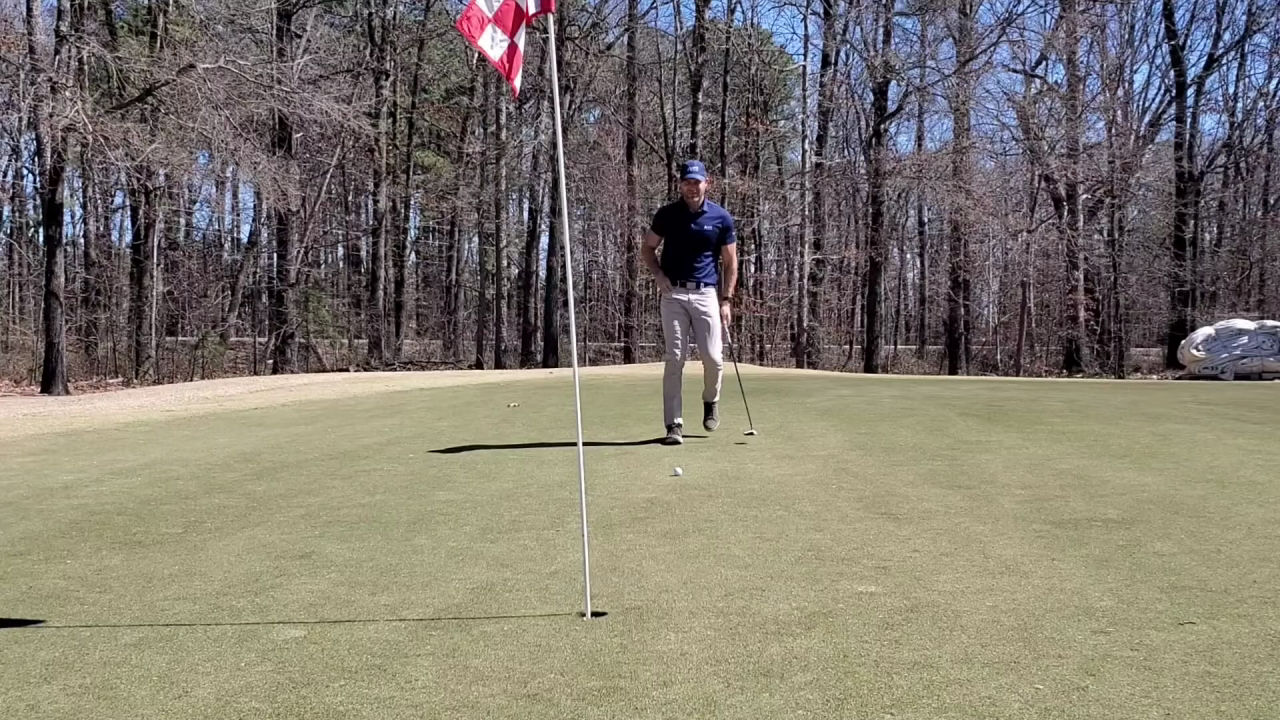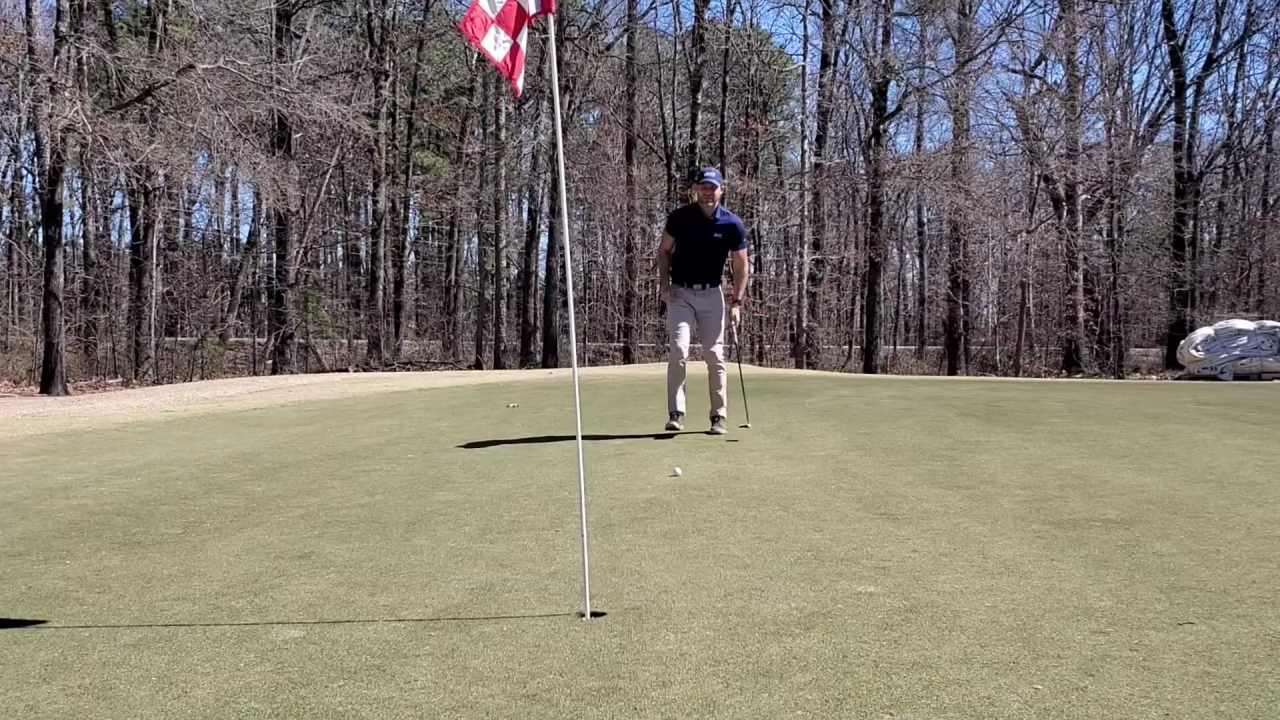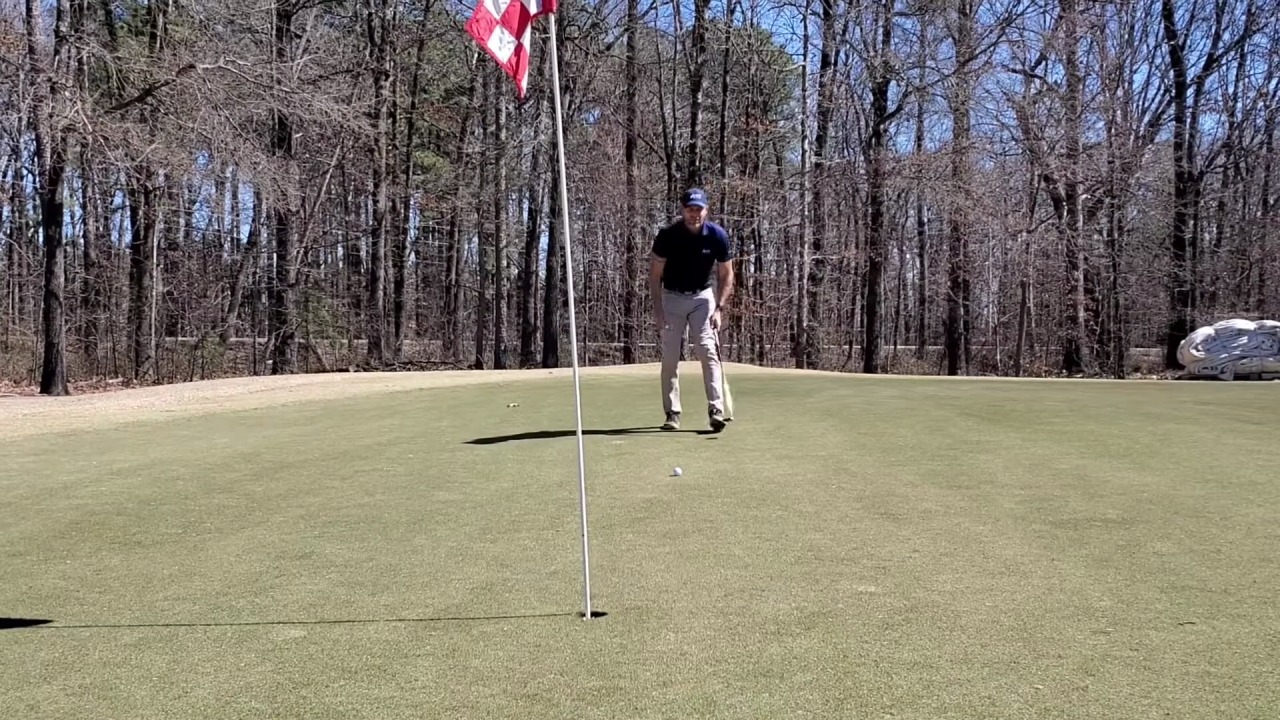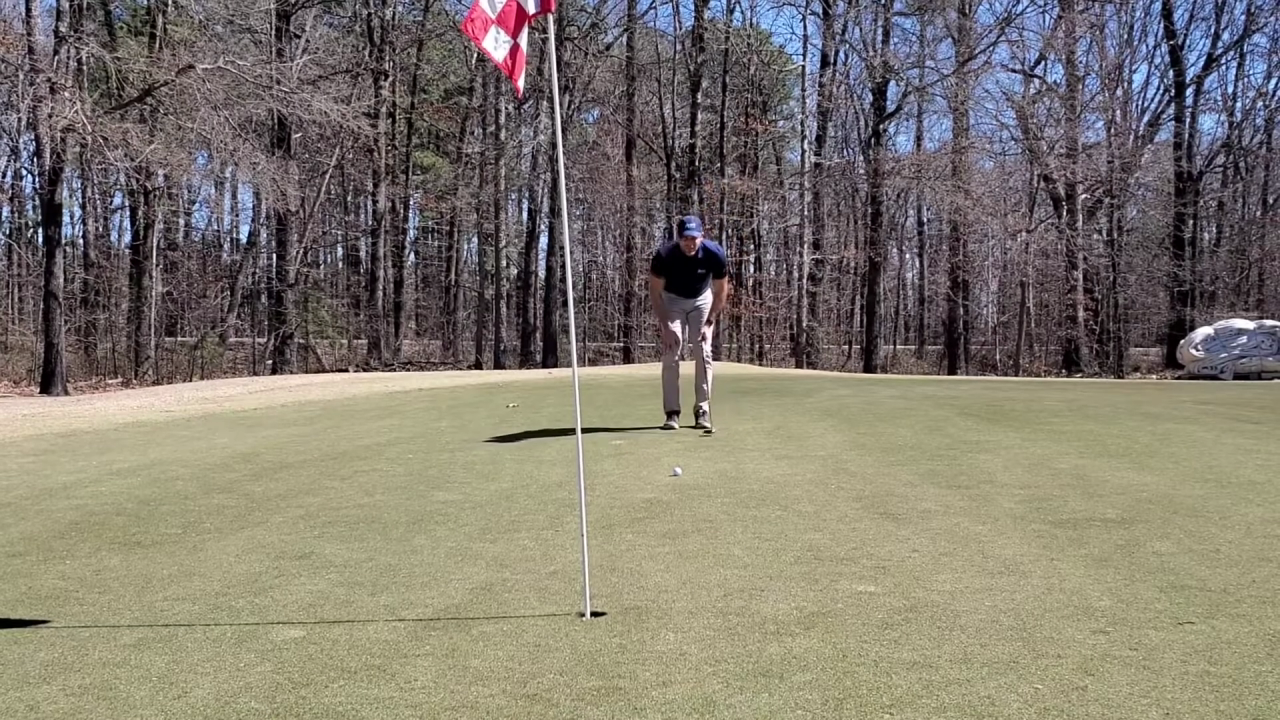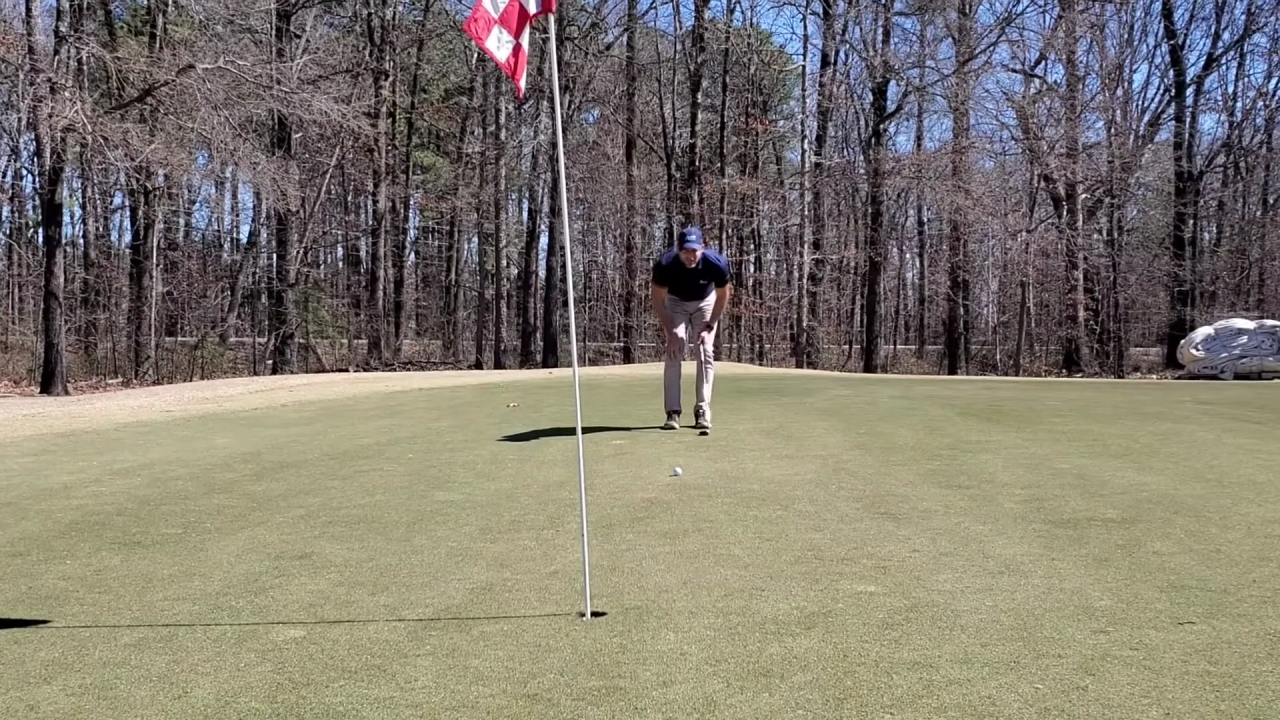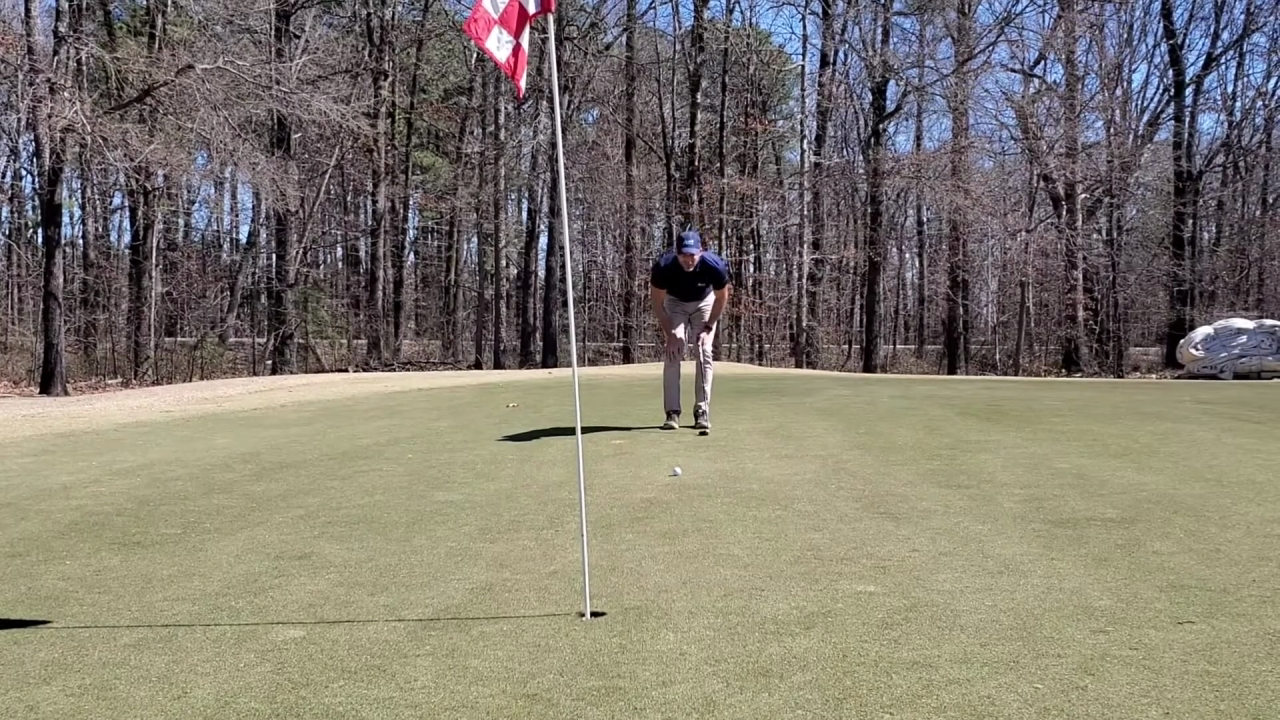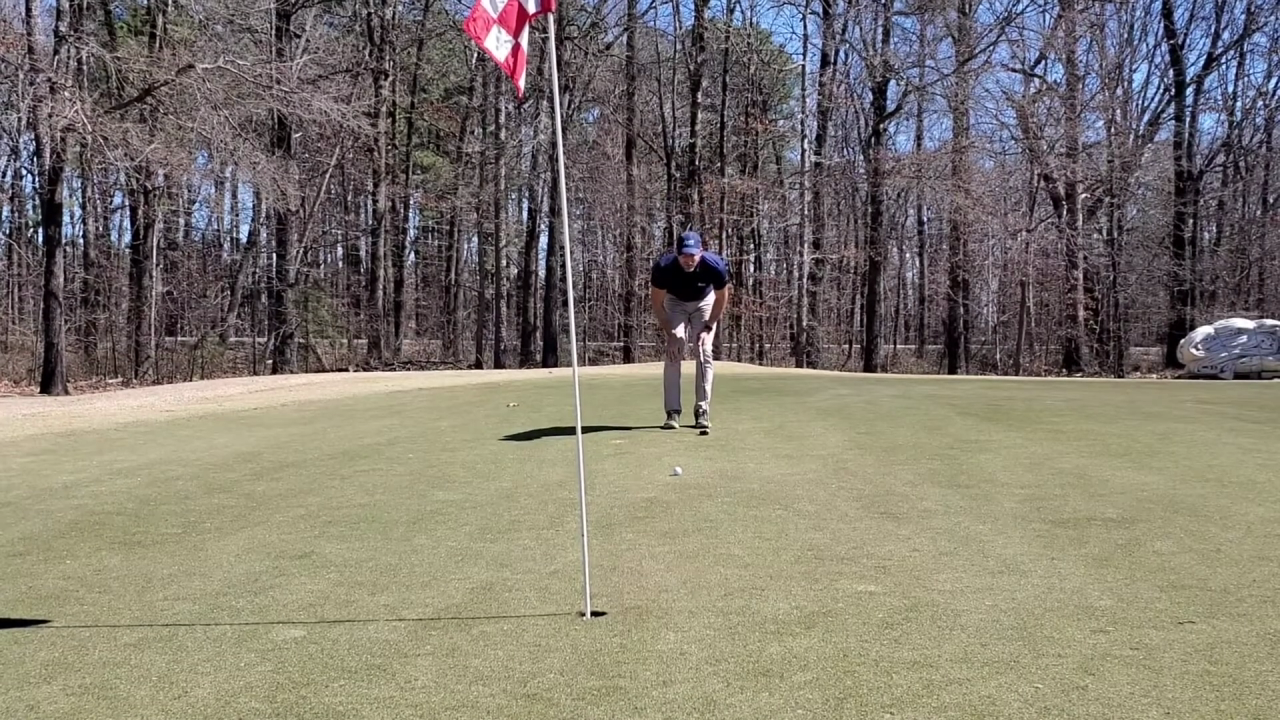
dt=0.4s
person 1, frame 1
left shoulder: (721, 217)
right shoulder: (666, 215)
left elbow: (730, 261)
right elbow: (648, 248)
left wrist: (726, 300)
right wrist: (658, 274)
left hip: (706, 294)
right hip: (673, 294)
left knee: (713, 357)
right knee: (675, 359)
left ankle: (710, 401)
right ankle: (674, 425)
person 1, frame 2
left shoulder: (732, 223)
right shoulder: (679, 217)
left elbow: (741, 266)
right elbow: (664, 250)
left wrist: (736, 302)
right wrist: (664, 282)
left hip: (712, 294)
right hip: (680, 294)
left knee: (714, 356)
right knee: (679, 350)
left ankle: (719, 415)
right ankle: (676, 411)
person 1, frame 3
left shoulder: (718, 236)
right shoulder: (667, 235)
left elbow: (726, 275)
right elbow: (655, 274)
left wrist: (719, 308)
right wrist: (657, 311)
left hip: (703, 296)
right hip: (672, 297)
left knee: (708, 350)
right knee: (670, 356)
left ankle: (716, 410)
right ankle: (672, 412)
person 1, frame 4
left shoulder: (715, 254)
right shoulder: (663, 255)
left elbow: (721, 291)
right elbow: (655, 292)
left wrist: (709, 323)
right wrist: (665, 326)
left hip: (702, 298)
right hip: (672, 300)
left knee: (704, 352)
right knee: (671, 353)
left ankle: (702, 410)
right ankle: (672, 412)
person 1, frame 5
left shoulder: (716, 263)
right shoulder: (664, 265)
left elbow: (723, 296)
right elbow: (658, 301)
left wrist: (709, 327)
right wrist: (671, 333)
left hip: (705, 302)
right hip: (675, 303)
left knee: (705, 352)
right knee: (673, 352)
left ankle: (703, 410)
right ankle: (673, 412)
person 1, frame 6
left shoulder: (715, 266)
right shoulder: (663, 267)
left elbow: (721, 297)
right elbow: (657, 303)
left wrist: (708, 328)
right wrist: (669, 334)
left hip: (704, 302)
right hip: (675, 303)
left knee: (704, 352)
right knee: (672, 352)
left ankle: (702, 410)
right ankle: (672, 412)
person 1, frame 7
left shoulder: (715, 266)
right shoulder: (663, 267)
left elbow: (722, 297)
right elbow: (657, 303)
left wrist: (708, 327)
right wrist: (669, 334)
left hip: (704, 301)
right hip: (675, 302)
left knee: (705, 351)
right knee: (673, 352)
left ankle: (702, 410)
right ankle: (673, 411)
